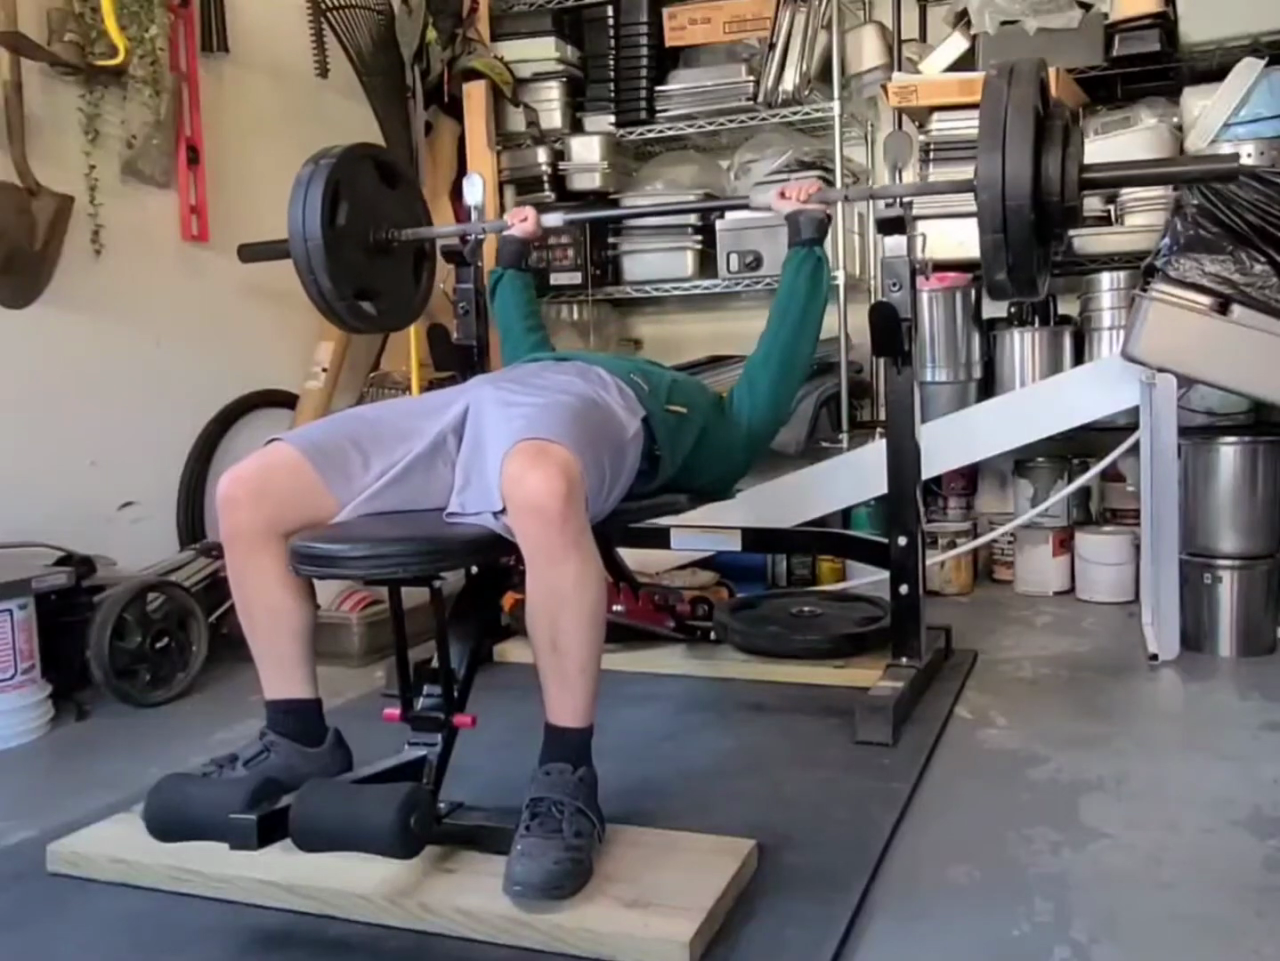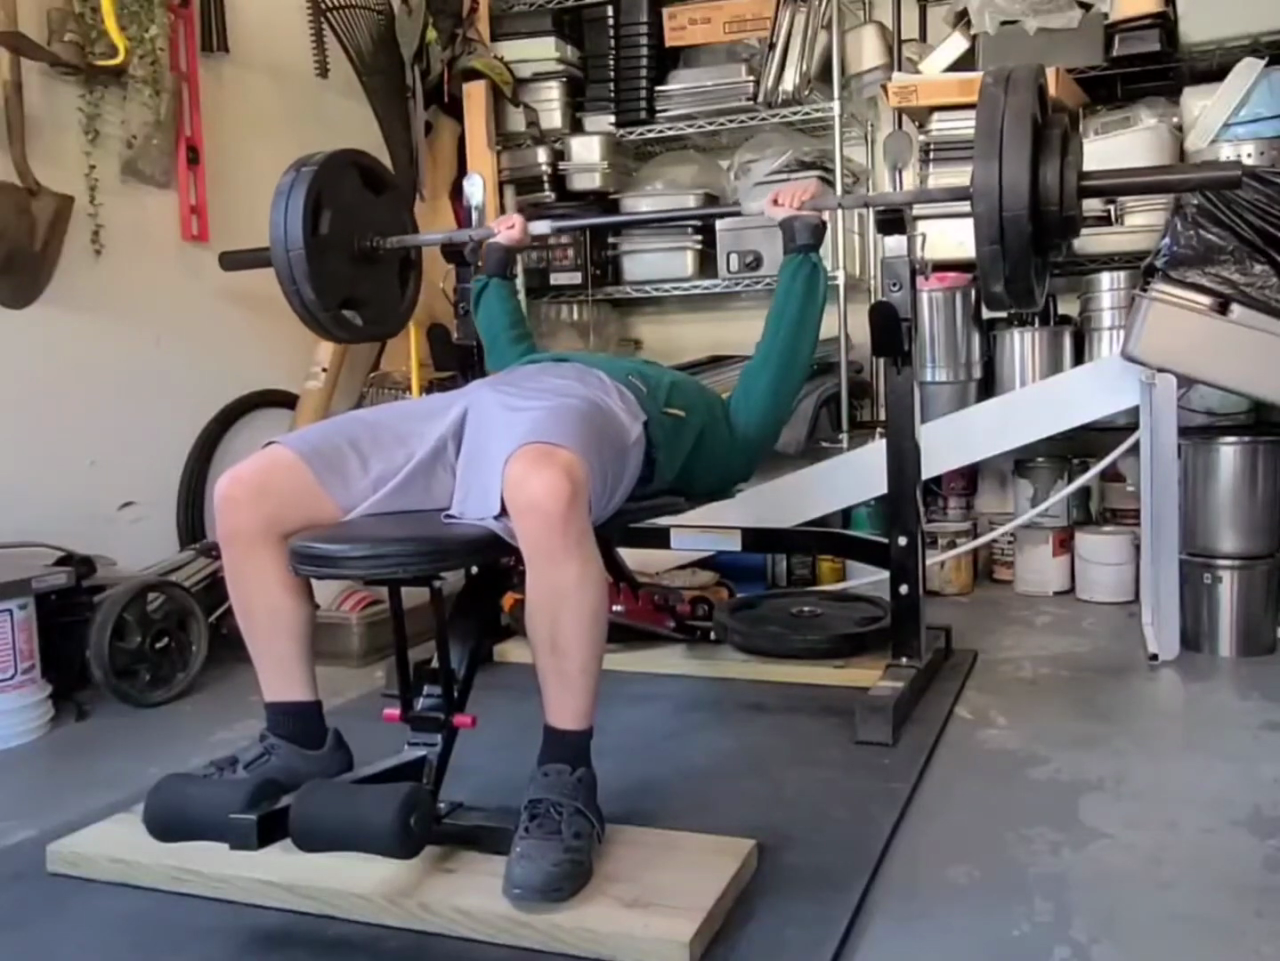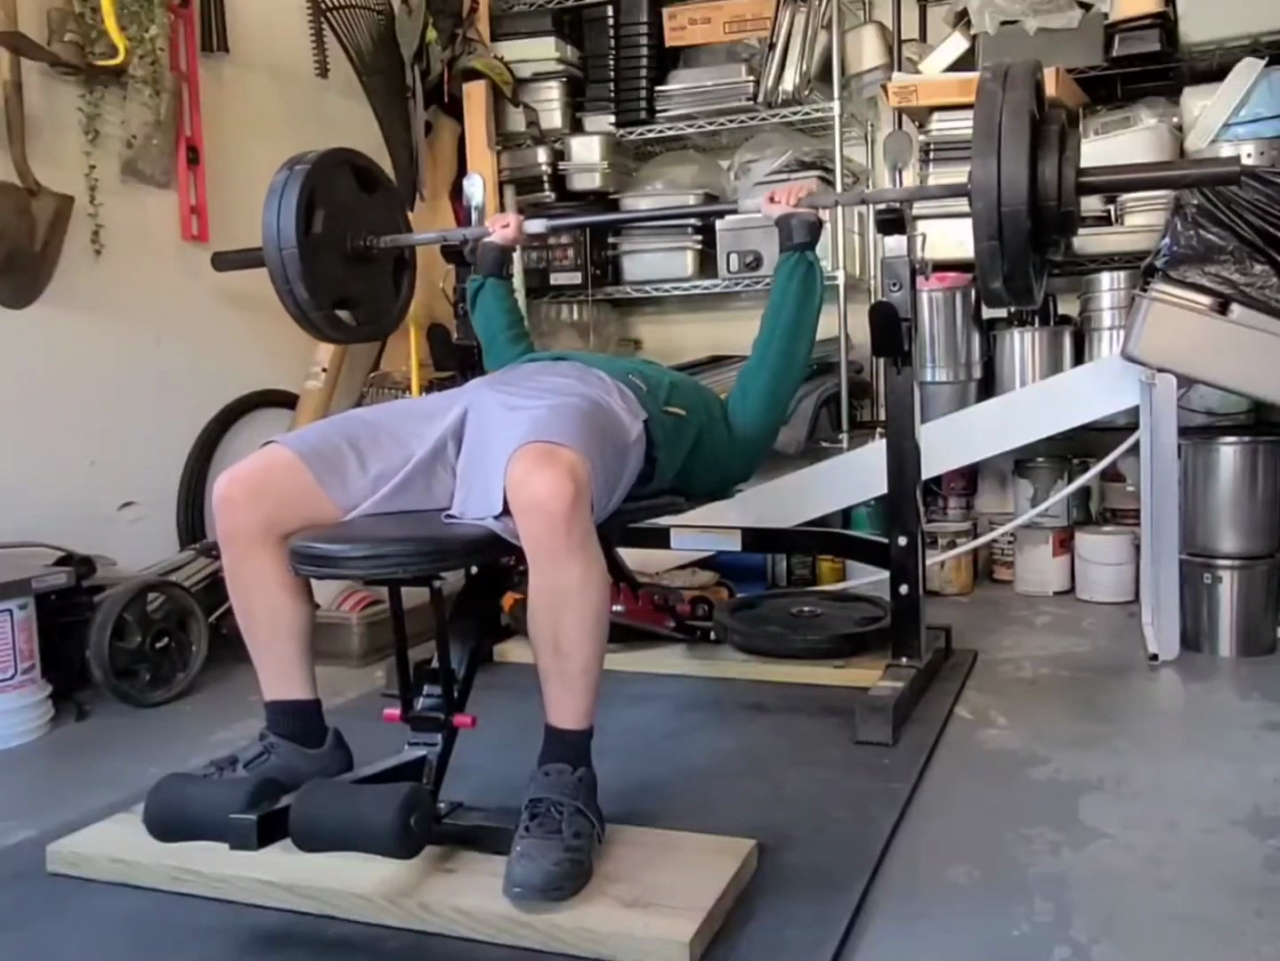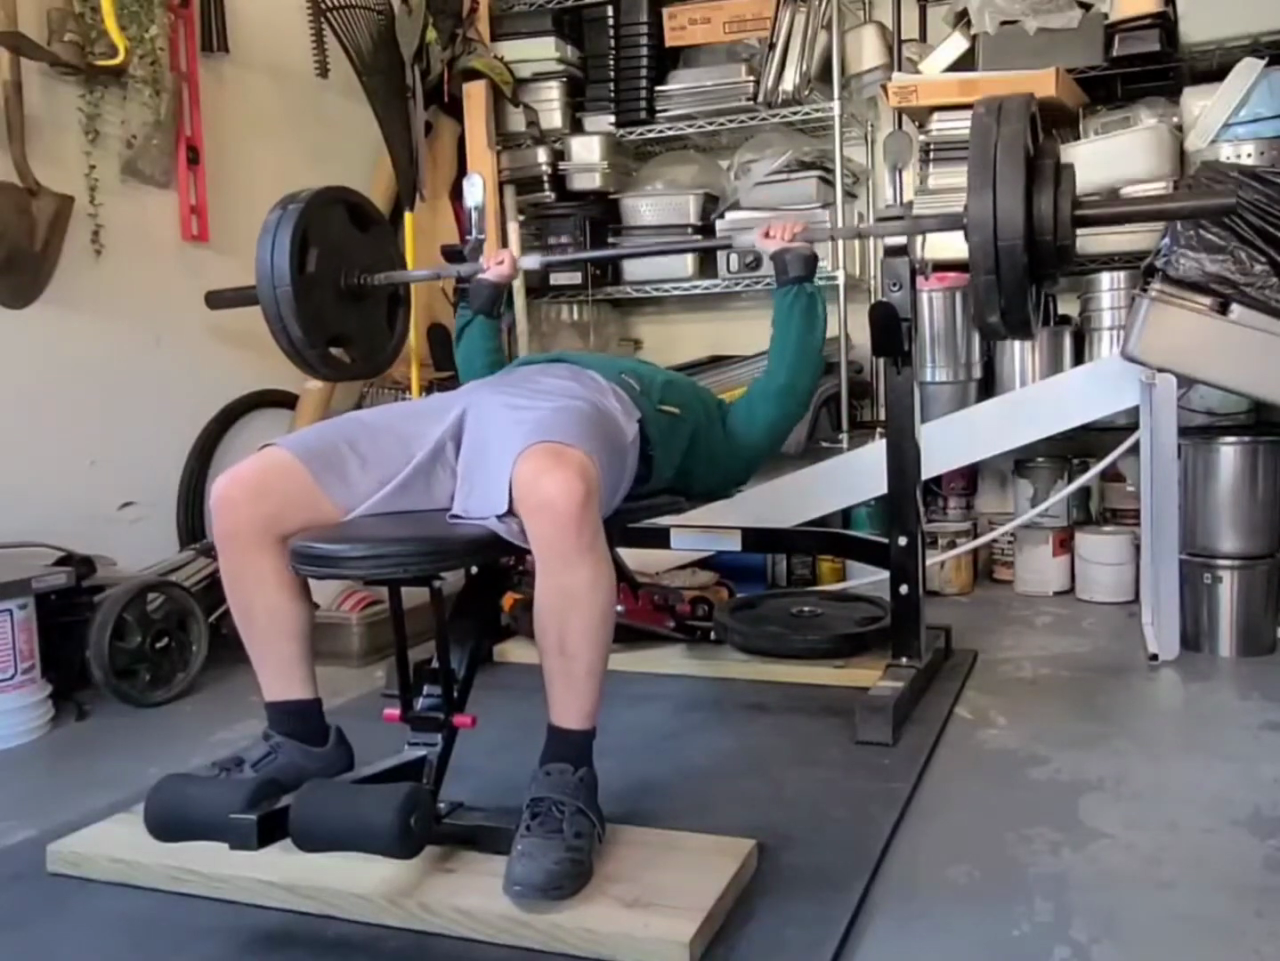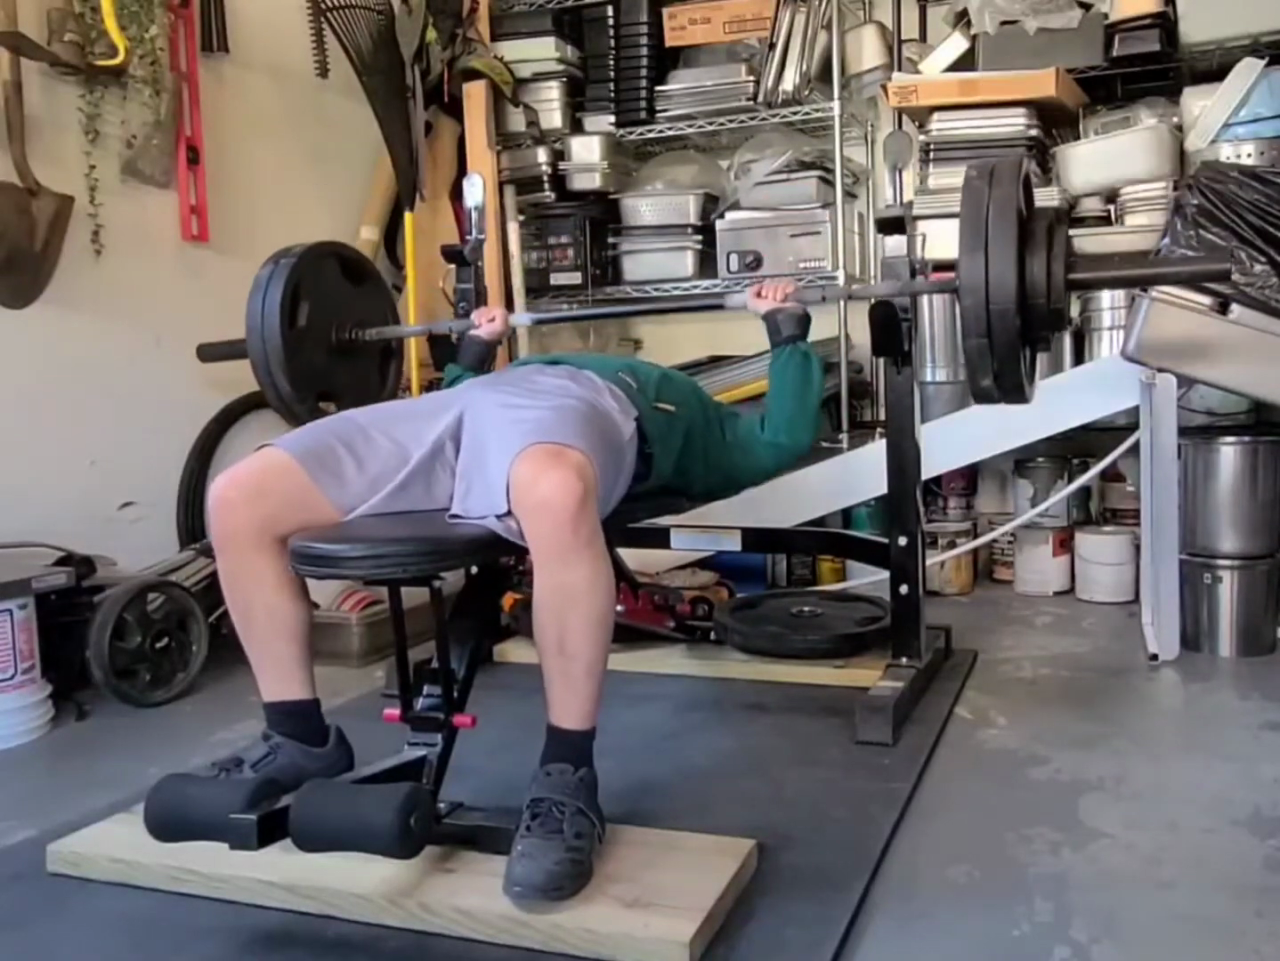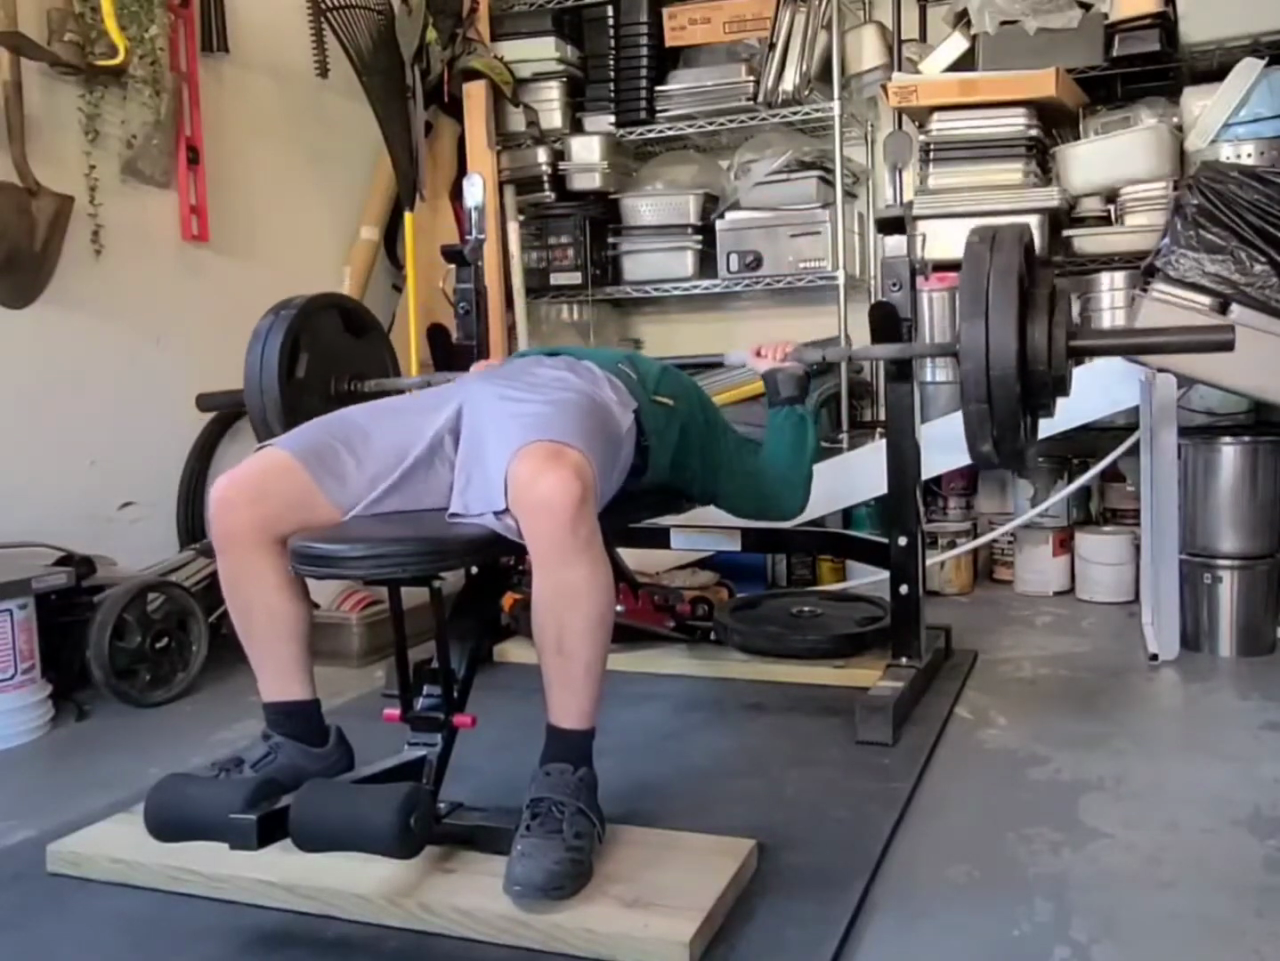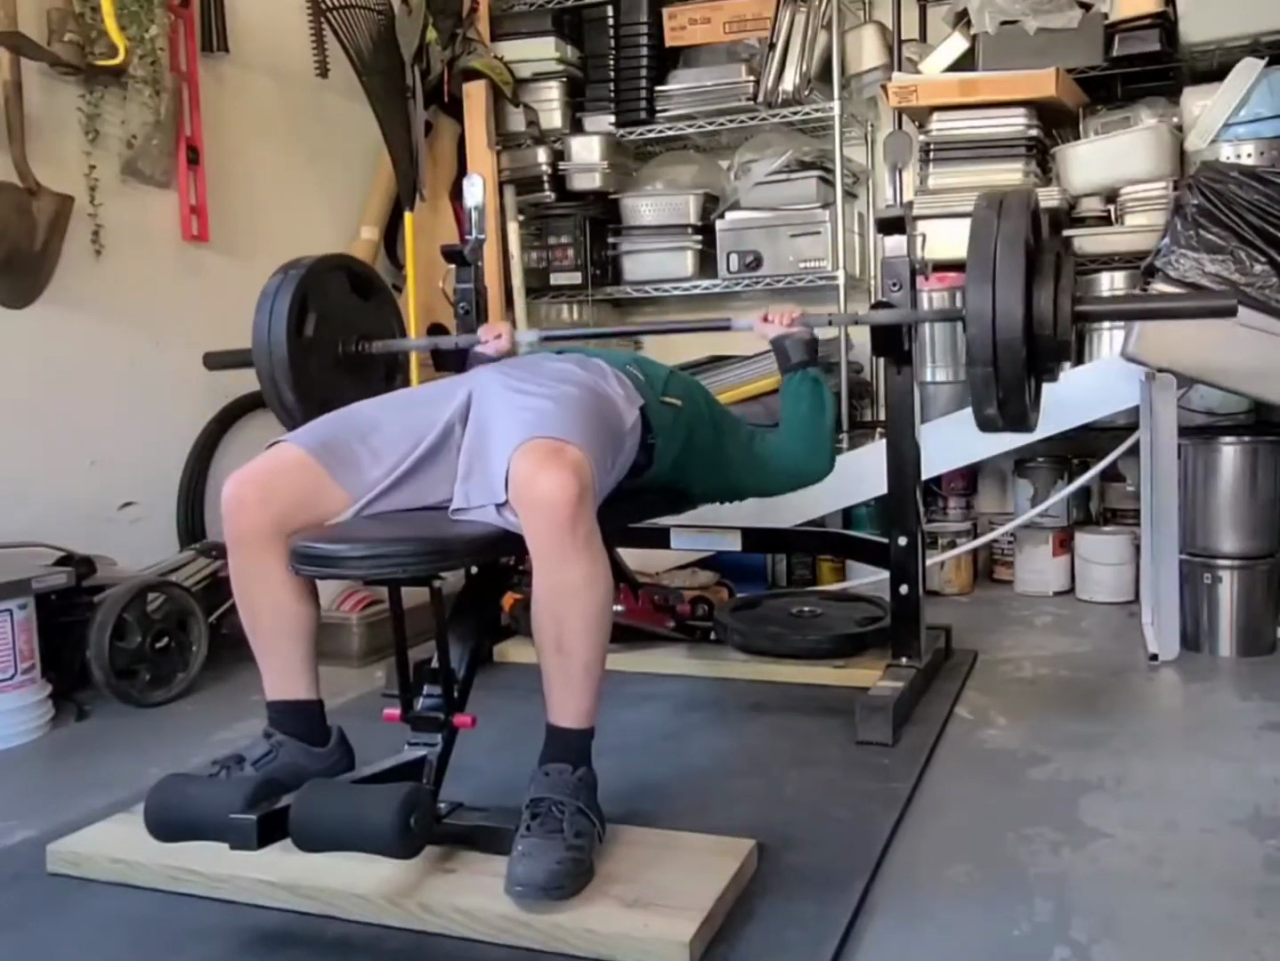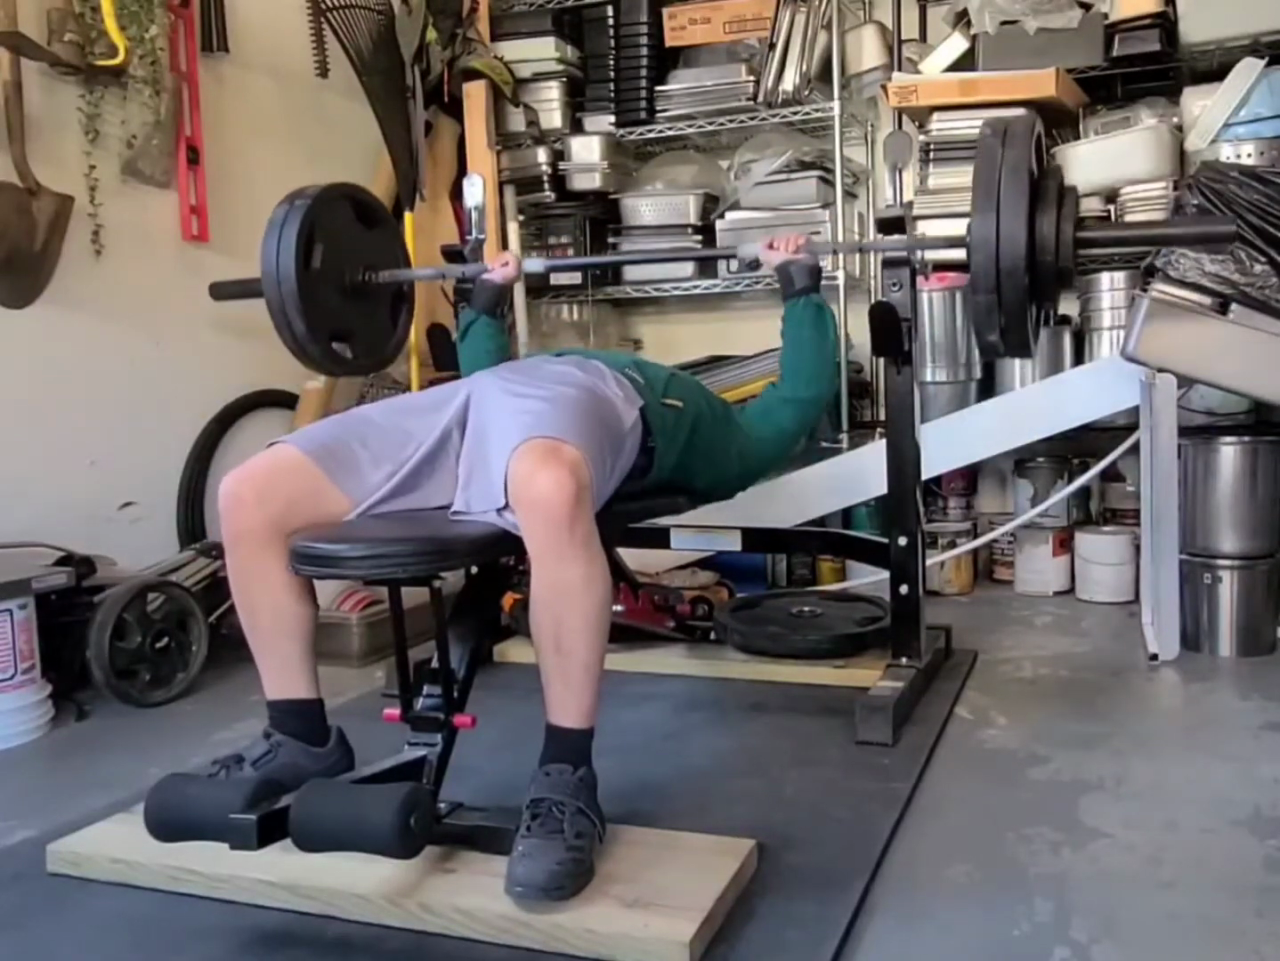
dt=0.3s
person 1, frame 1
left shoulder: (724, 430)
left elbow: (783, 350)
right elbow: (525, 344)
left wrist: (806, 237)
right wrist: (512, 255)
left knee: (541, 493)
right knee: (244, 496)
left ankle: (565, 778)
right ankle: (298, 742)
person 1, frame 2
left shoulder: (723, 433)
left elbow: (783, 359)
right elbow: (512, 356)
left wrist: (801, 244)
right wrist: (497, 263)
left knee: (544, 498)
right knee: (243, 498)
left ankle: (564, 781)
right ankle: (298, 744)
person 1, frame 3
left shoulder: (724, 434)
left elbow: (780, 357)
right elbow: (507, 355)
left wrist: (797, 240)
right wrist: (491, 262)
left knee: (546, 497)
right knee: (242, 498)
left ankle: (564, 779)
right ankle: (298, 743)
person 1, frame 4
left shoulder: (717, 433)
left elbow: (788, 391)
right elbow: (486, 378)
left wrist: (794, 273)
right wrist: (484, 296)
left knee: (557, 497)
right knee: (240, 500)
left ankle: (566, 780)
right ankle: (302, 743)
person 1, frame 5
left shoulder: (709, 429)
left elbow: (788, 439)
left wrist: (786, 328)
right wrist: (475, 349)
left knee: (553, 492)
right knee: (237, 501)
left ankle: (566, 780)
right ankle: (301, 742)
person 1, frame 6
left shoulder: (698, 427)
left elbow: (780, 493)
left wrist: (784, 387)
right wrist: (477, 378)
left knee: (553, 494)
right knee: (239, 501)
left ankle: (566, 780)
right ankle: (300, 743)
person 1, frame 7
left shoulder: (709, 429)
left elbow: (804, 459)
left wrist: (795, 354)
right wrist: (483, 360)
left knee: (552, 492)
right knee: (250, 499)
left ankle: (565, 781)
right ankle: (300, 739)
person 1, frame 8
left shoulder: (724, 436)
left elbow: (804, 400)
right elbow: (487, 373)
left wrist: (800, 287)
right wrist: (487, 299)
left knee: (550, 493)
right knee: (247, 496)
left ankle: (566, 780)
right ankle: (301, 742)
